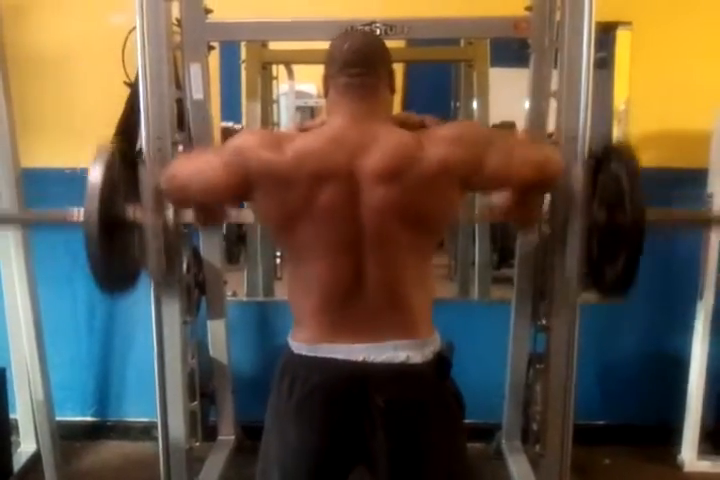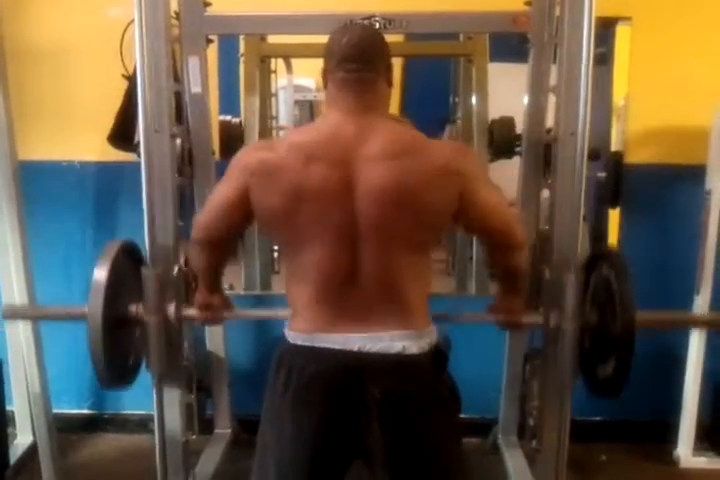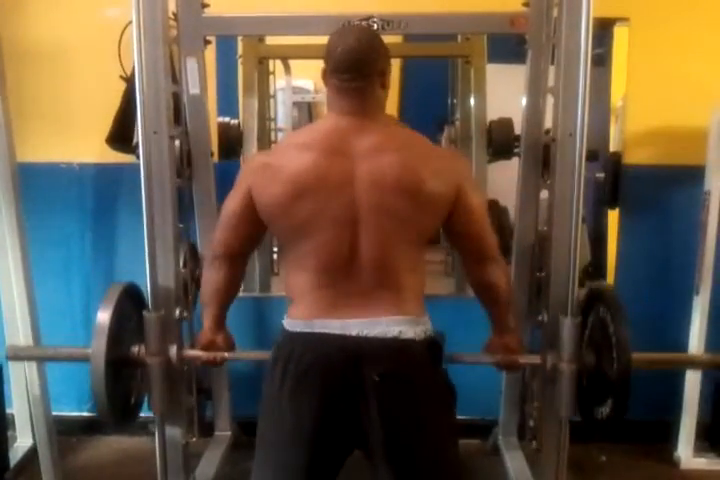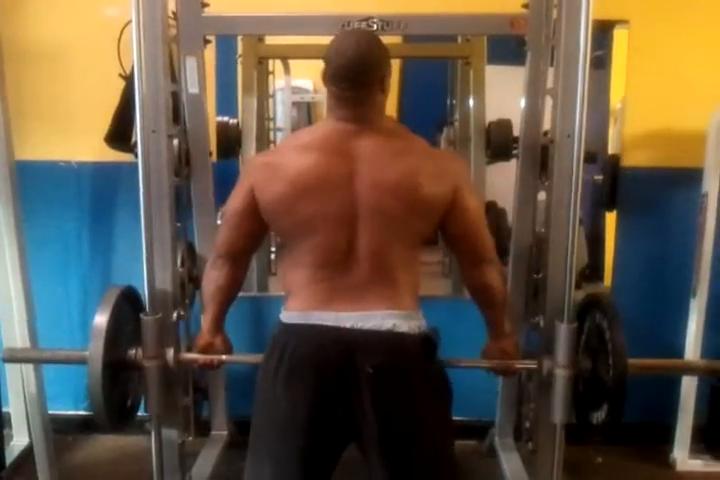
dt=0.3s
person 1, frame 1
left shoulder: (267, 157)
right shoulder: (441, 154)
left elbow: (176, 180)
right elbow: (546, 163)
left wrist: (208, 207)
right wrist: (524, 202)
left hip: (313, 371)
right hip: (409, 371)
person 1, frame 2
left shoulder: (265, 161)
right shoulder: (443, 162)
left elbow: (206, 239)
right elbow: (510, 242)
left wrist: (208, 291)
right wrist: (513, 294)
left hip: (309, 364)
right hip: (404, 365)
person 1, frame 3
left shoulder: (268, 164)
right shoulder: (439, 164)
left elbow: (223, 257)
right elbow: (486, 261)
left wrist: (212, 325)
right wrist: (504, 330)
left hip: (308, 352)
right hip: (402, 354)
person 1, frame 4
left shoulder: (271, 164)
right shoulder: (437, 167)
left elbow: (227, 257)
right elbow: (481, 263)
left wrist: (211, 327)
right wrist: (500, 333)
left hip: (303, 345)
right hip: (396, 348)
